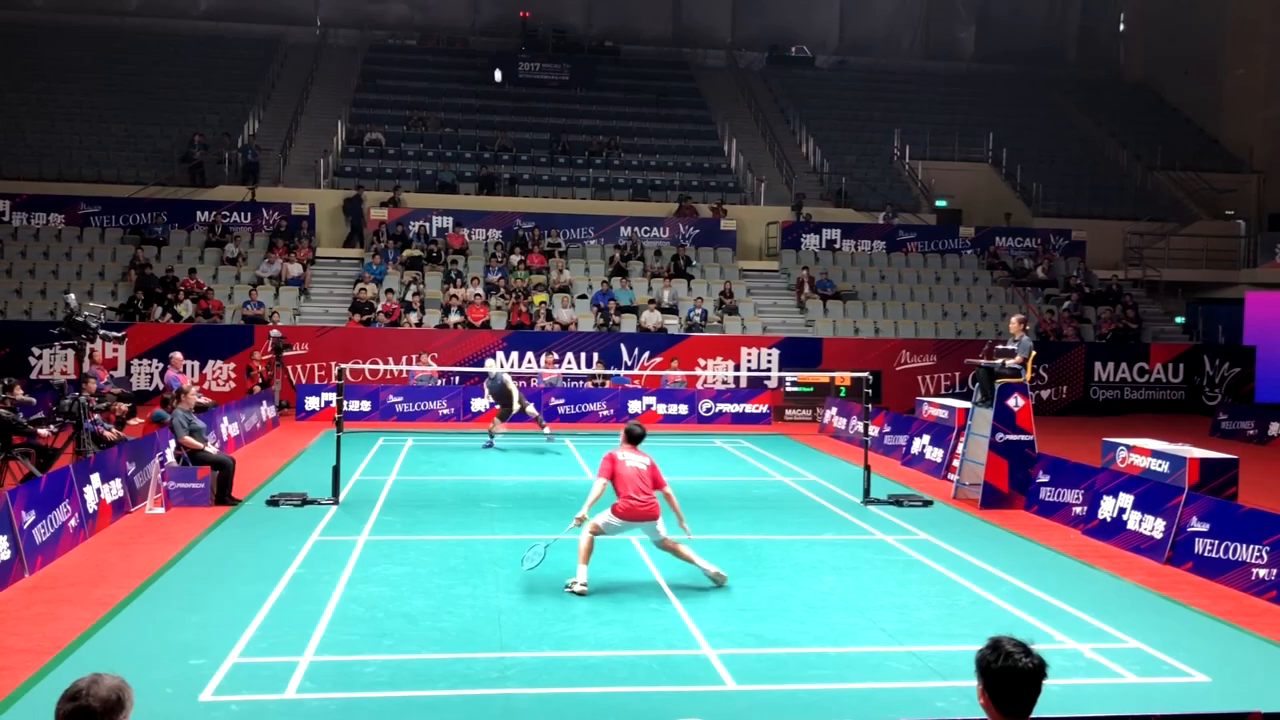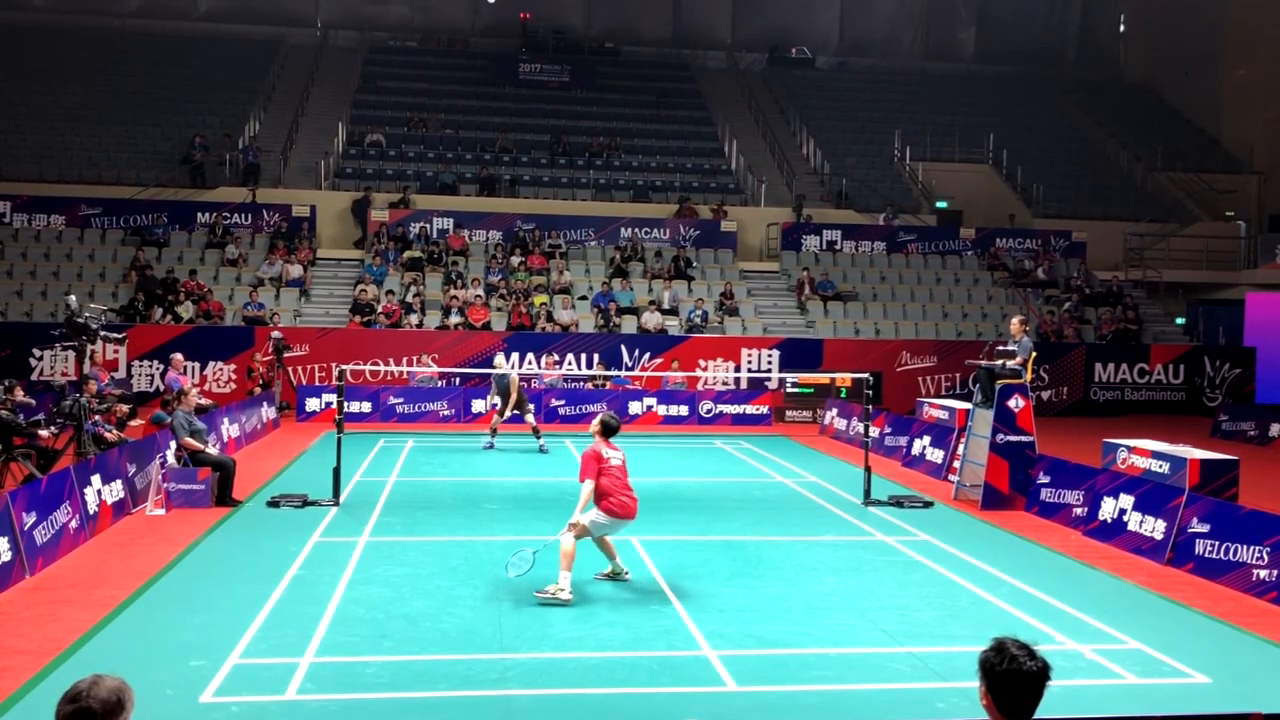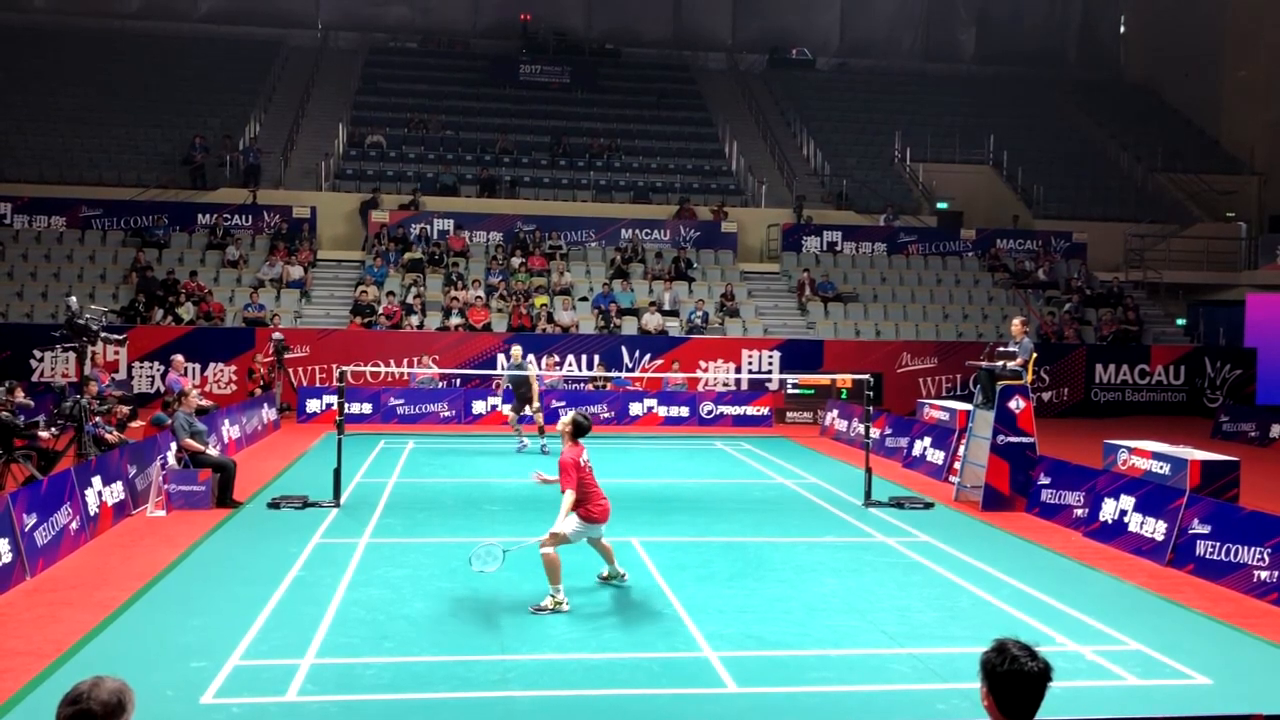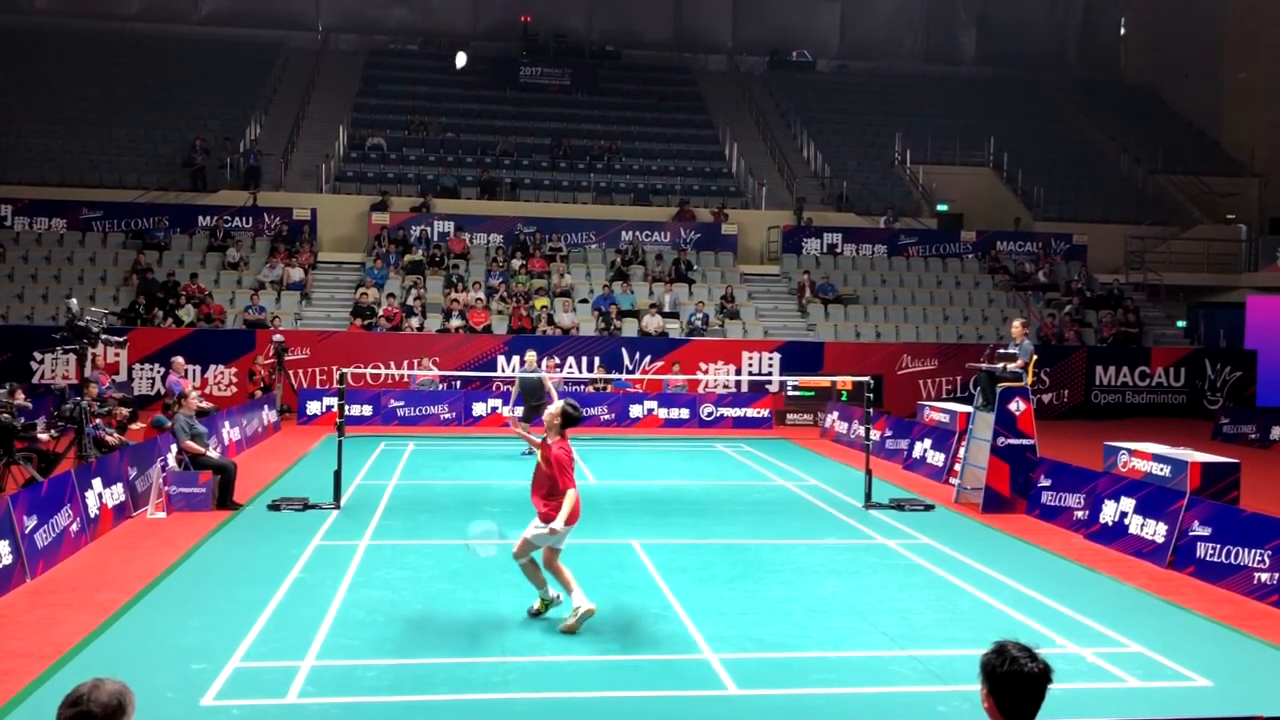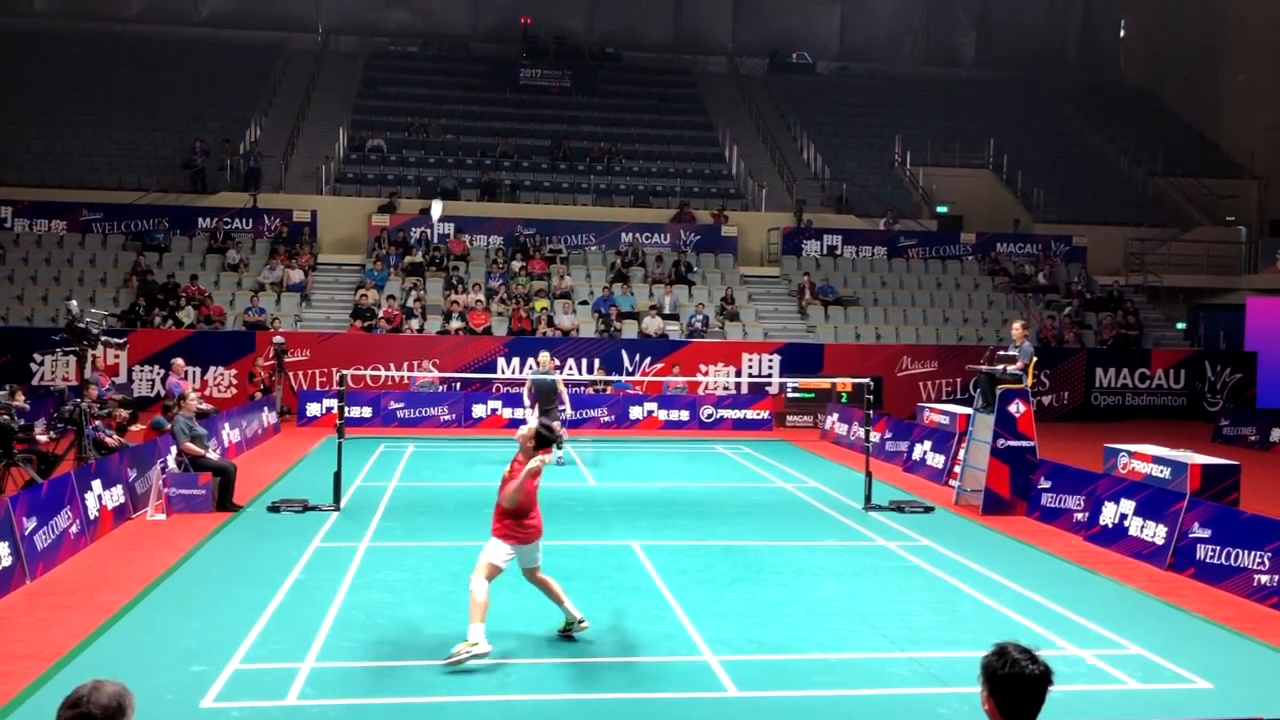
dt=1s
person 1, frame 1
left shoulder: (612, 456)
right shoulder: (648, 459)
left elbow: (601, 483)
right elbow: (667, 492)
left wrist: (585, 508)
right wrist: (681, 520)
left hip: (625, 511)
right hip: (651, 512)
left knee: (588, 530)
right knee: (664, 543)
left ankle: (580, 581)
right ankle: (708, 568)
person 1, frame 2
left shoulder: (592, 452)
right shoulder: (618, 452)
left elbow: (589, 485)
left wrist: (577, 514)
left hip: (613, 509)
right hip: (630, 508)
left knee: (569, 535)
right knee: (596, 531)
left ankle: (562, 588)
right ankle: (618, 569)
person 1, frame 3
left shoulder: (567, 457)
right shoulder: (578, 448)
left elbow: (570, 493)
left wrist: (558, 523)
right wrist: (552, 479)
left hip: (589, 513)
right hip: (600, 507)
left knee: (547, 544)
right knee: (595, 538)
left ankle: (558, 599)
right ankle: (615, 572)
person 1, frame 4
left shoulder: (558, 453)
right shoulder: (552, 439)
left elbow: (571, 490)
right elbow: (542, 447)
left wrist: (560, 520)
right wrist: (523, 434)
left hip: (553, 514)
right hip: (555, 513)
left knee: (520, 553)
right knee: (551, 562)
left ankle: (547, 597)
right ankle: (581, 603)
person 1, frame 5
left shoulder: (523, 471)
right shoulder: (539, 455)
left elbow: (506, 501)
left wrist: (527, 472)
left hip: (510, 533)
right hip: (531, 529)
left knee: (479, 579)
right knee: (534, 575)
left ankle: (476, 640)
right ankle: (574, 617)
